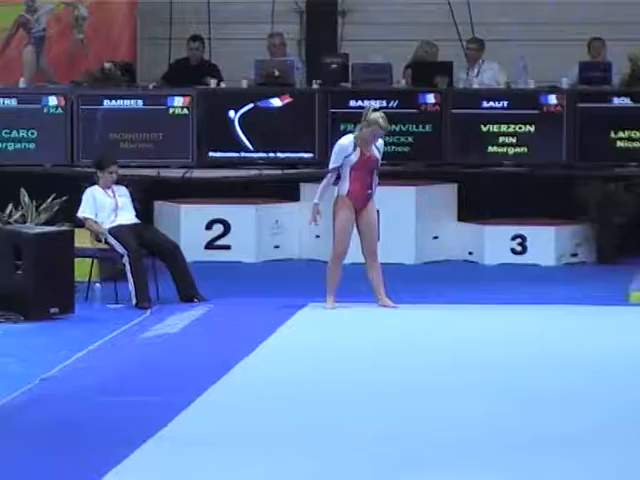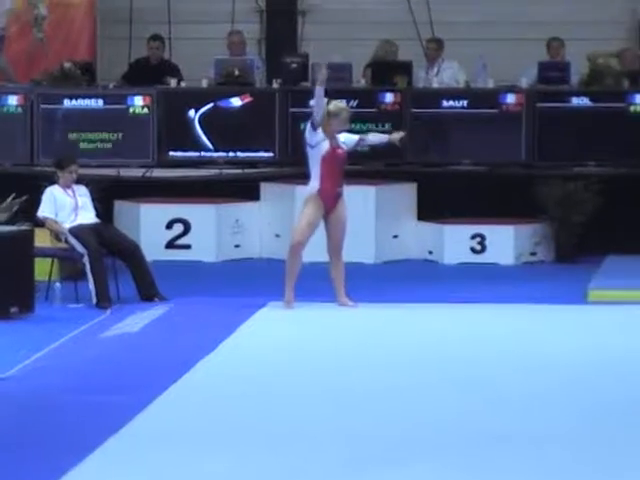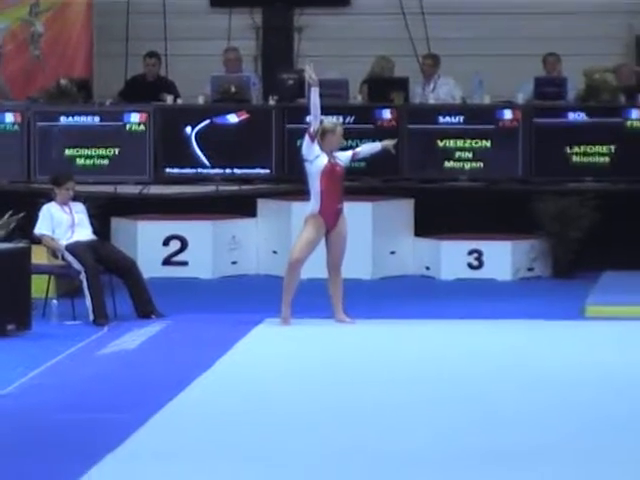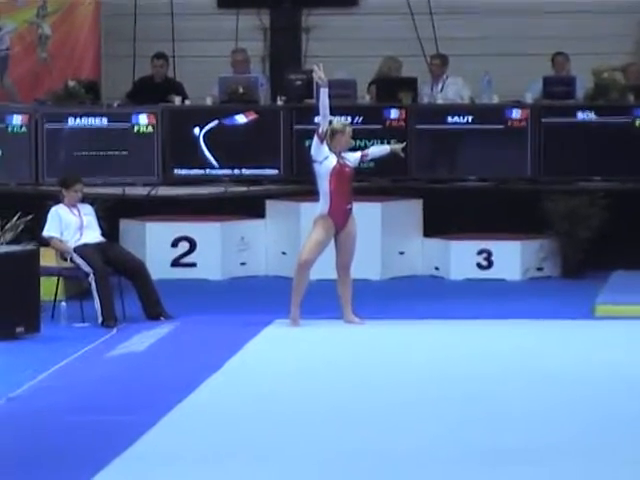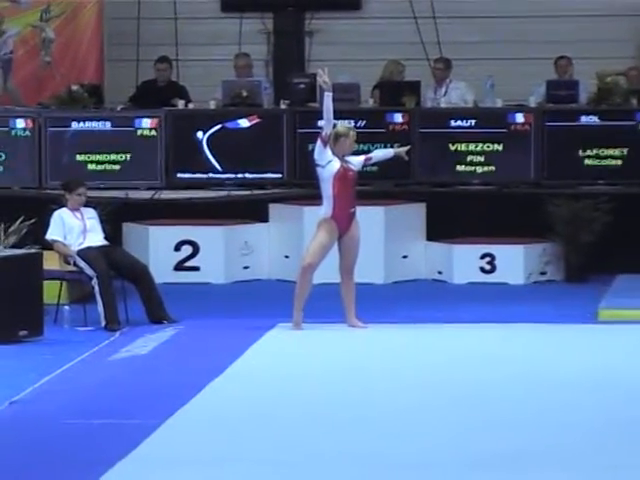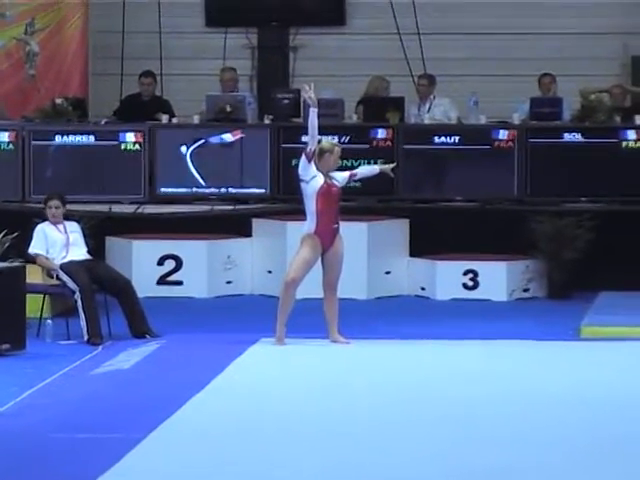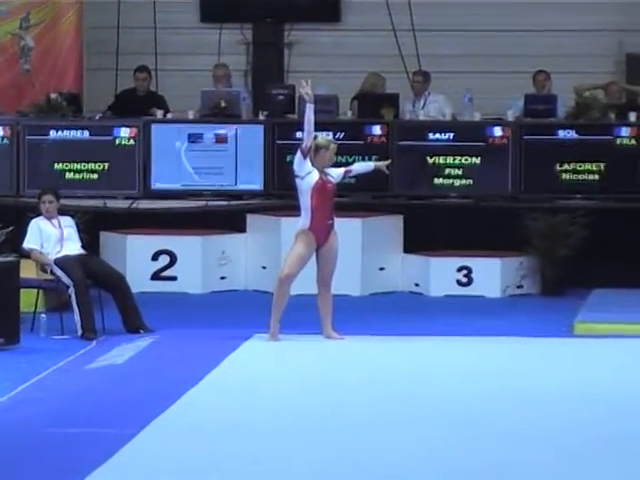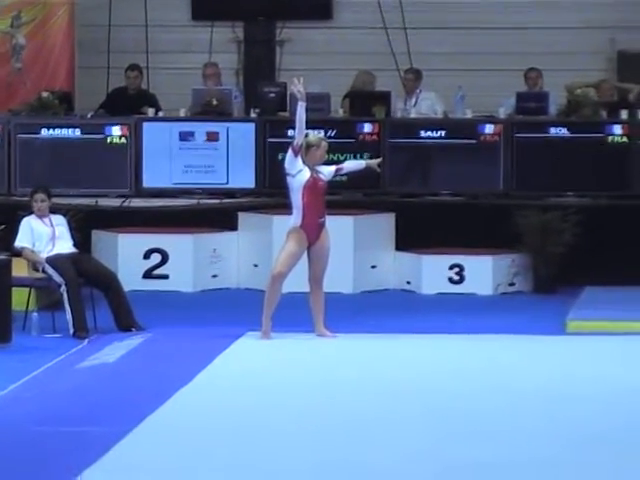
dt=0.5s
person 1, frame 1
left shoulder: (378, 144)
right shoulder: (345, 143)
right elbow: (331, 175)
right wrist: (317, 202)
left hip: (367, 202)
right hip: (346, 200)
left knee: (371, 252)
right knee: (340, 252)
left ankle: (381, 297)
right ankle: (330, 296)
person 1, frame 2
left shoulder: (342, 140)
right shoulder: (314, 136)
left elbow: (366, 138)
right elbow: (317, 112)
left wrist: (390, 137)
right wrist: (320, 86)
left hip: (336, 200)
right hip: (317, 198)
left knee: (336, 251)
right knee: (297, 242)
left ankle: (341, 295)
right ankle: (289, 293)
person 1, frame 3
left shoulder: (339, 158)
right shoulder: (311, 152)
left elbow: (361, 150)
right elbow: (315, 119)
left wrist: (383, 145)
right wrist: (314, 87)
left hip: (338, 218)
right hip: (317, 217)
left knee: (335, 267)
right knee: (295, 260)
left ankle: (339, 313)
right ankle: (285, 311)
person 1, frame 4
left shoulder: (348, 158)
right shoulder: (320, 153)
left elbow: (370, 151)
right elbow: (324, 119)
left wrist: (391, 148)
right wrist: (323, 87)
left hip: (347, 219)
right hip: (326, 218)
left knee: (344, 267)
right knee: (304, 261)
left ankle: (348, 313)
right ankle: (294, 312)
person 1, frame 5
left shoulder: (352, 162)
right shoulder: (323, 156)
left elbow: (374, 155)
right elbow: (327, 124)
left wrist: (396, 151)
right wrist: (327, 91)
left hip: (350, 222)
right hip: (330, 222)
left knee: (348, 271)
right knee: (308, 265)
left ankle: (351, 317)
right ankle: (297, 316)
person 1, frame 6
left shoulder: (336, 178)
right shoulder: (308, 171)
left elbow: (359, 172)
right elbow: (312, 139)
left wrist: (381, 168)
right wrist: (313, 107)
left hip: (334, 238)
right hip: (313, 237)
left knee: (331, 287)
right knee: (291, 280)
left ankle: (334, 333)
right ankle: (280, 331)
person 1, frame 7
left shoulder: (331, 174)
right shoulder: (303, 167)
left elbow: (354, 168)
right elbow: (308, 135)
left wrist: (377, 165)
right wrist: (310, 103)
left hip: (329, 234)
right hip: (308, 233)
left knee: (325, 283)
right knee: (285, 276)
left ankle: (327, 329)
right ankle: (274, 326)
person 1, frame 8
left shoulder: (322, 172)
right shoulder: (294, 165)
left elbow: (344, 167)
right elbow: (299, 134)
left wrist: (368, 163)
right wrist: (301, 102)
left hip: (320, 231)
right hip: (299, 231)
left knee: (317, 280)
right knee: (278, 273)
left ankle: (320, 327)
right ankle: (266, 324)
person 2, frame 1
left shoulder: (123, 190)
right shoulder: (91, 193)
right elbow: (88, 222)
right wrist: (104, 233)
left hip: (136, 225)
right hip: (114, 229)
left knee: (171, 247)
right knee: (133, 251)
left ankle: (189, 293)
right ankle: (141, 298)
person 2, frame 2
left shoulder: (82, 189)
right shoulder: (51, 192)
right elbow: (48, 222)
right wrist: (65, 232)
left hip: (96, 225)
right hip: (75, 229)
left knee: (131, 247)
right knee: (94, 251)
left ankle: (149, 292)
right ankle: (101, 298)
person 2, frame 3
left shoulder: (79, 206)
right shoulder: (48, 209)
right elbow: (45, 239)
left wrist: (95, 240)
right wrist: (62, 249)
left hip: (93, 242)
right hip: (72, 245)
left knee: (128, 264)
right knee: (91, 267)
left ankle: (146, 309)
right ankle: (98, 315)
person 2, frame 4
left shoulder: (88, 208)
right shoulder: (56, 211)
right elbow: (54, 241)
left wrist: (103, 243)
right wrist: (71, 252)
left hip: (101, 244)
right hip: (80, 248)
left knee: (137, 265)
right knee: (99, 269)
left ankle: (155, 310)
right ankle: (107, 317)
person 2, frame 5
left shoulder: (91, 212)
right shoulder: (59, 215)
right elbow: (57, 245)
right wrist: (74, 255)
left hip: (104, 247)
right hip: (83, 251)
left knee: (140, 269)
right knee: (102, 273)
left ankle: (158, 314)
right ankle: (110, 321)
person 2, frame 6
left shoulder: (74, 226)
right shoulder: (42, 229)
right elbow: (40, 259)
right wrist: (57, 269)
left hip: (88, 261)
right hip: (66, 265)
left knee: (123, 283)
right knee: (85, 286)
left ankle: (140, 328)
right ankle: (92, 334)
person 2, frame 7
left shoulder: (68, 220)
right shoulder: (36, 223)
right elbow: (34, 253)
left wrist: (84, 254)
right wrist: (51, 263)
left hip: (82, 256)
right hip: (60, 259)
left knee: (117, 278)
right knee: (79, 281)
left ankle: (134, 324)
right ankle: (87, 329)
person 2, frame 8
left shoulder: (60, 219)
right shoulder: (28, 222)
right elbow: (26, 252)
left wrist: (77, 256)
right wrist: (42, 262)
left hip: (73, 254)
right hip: (52, 258)
left knee: (109, 277)
right knee: (71, 279)
left ankle: (127, 322)
right ankle: (79, 328)
